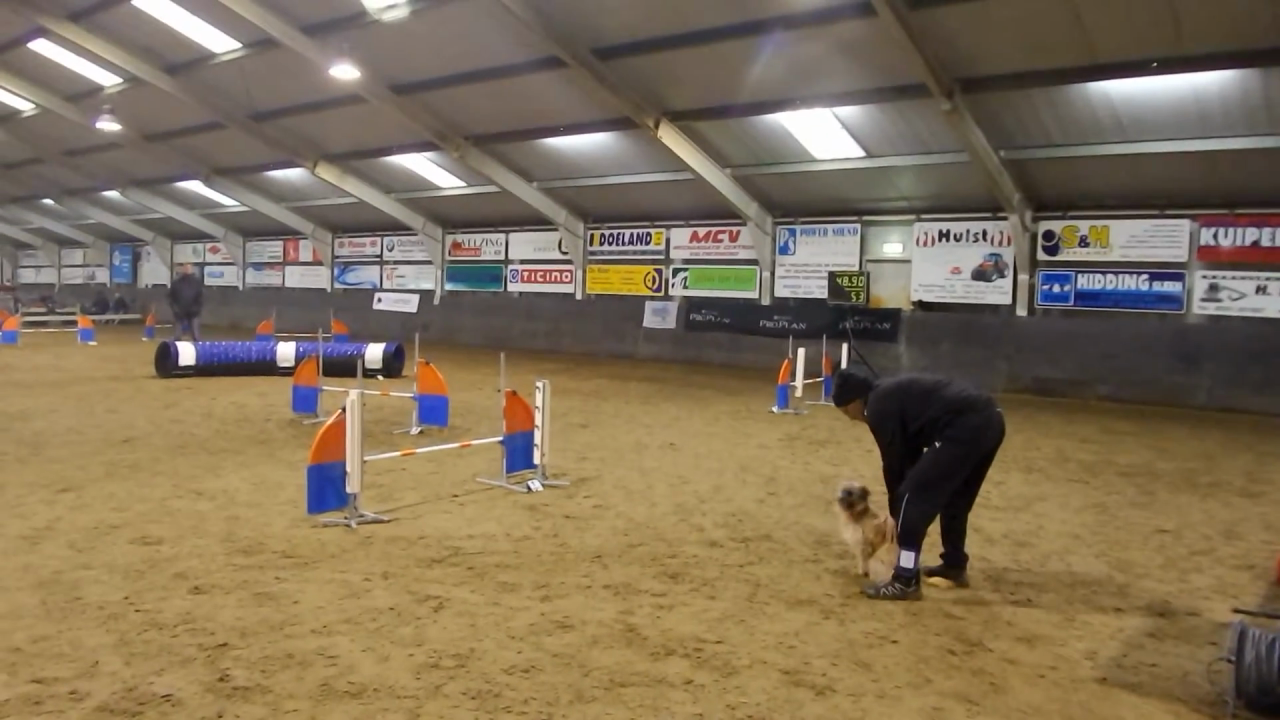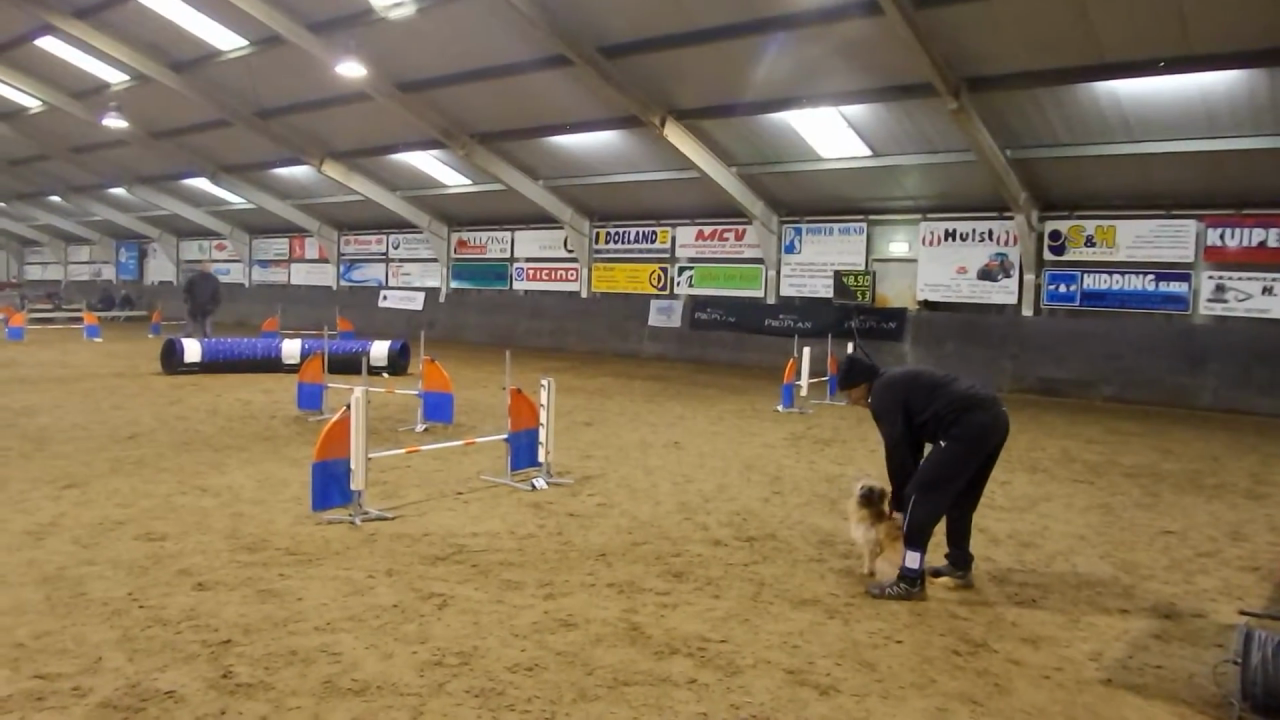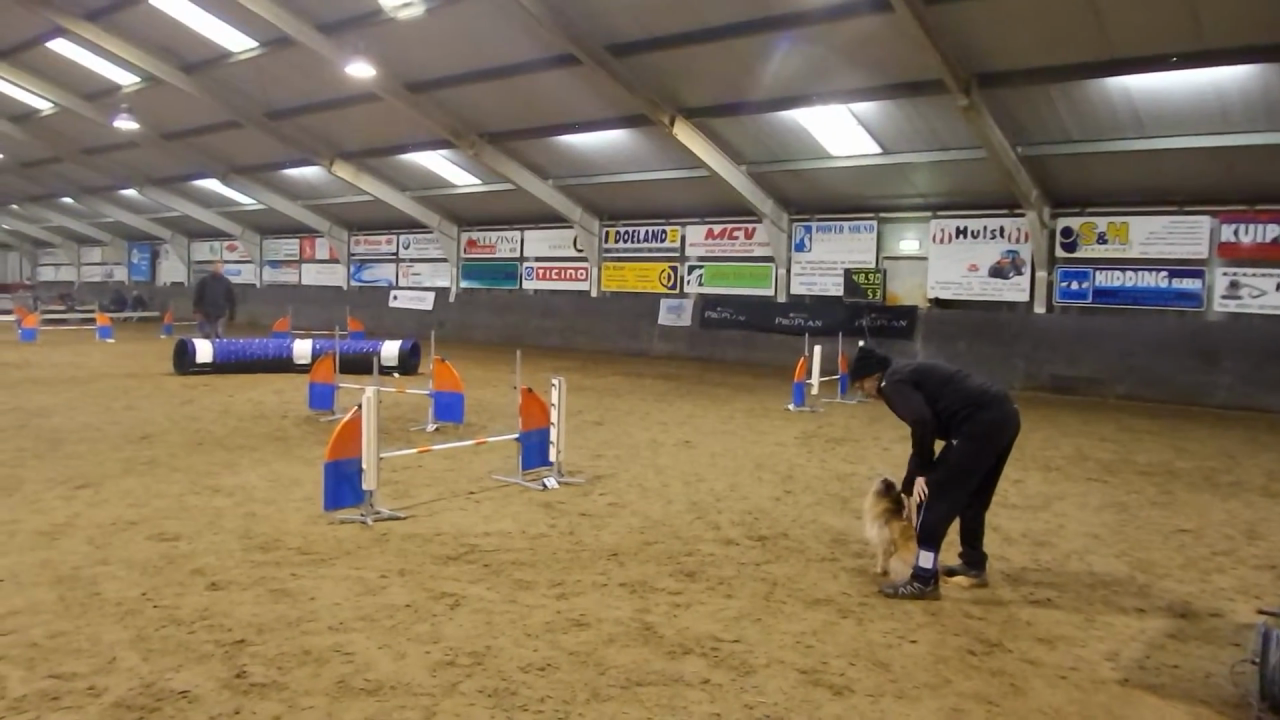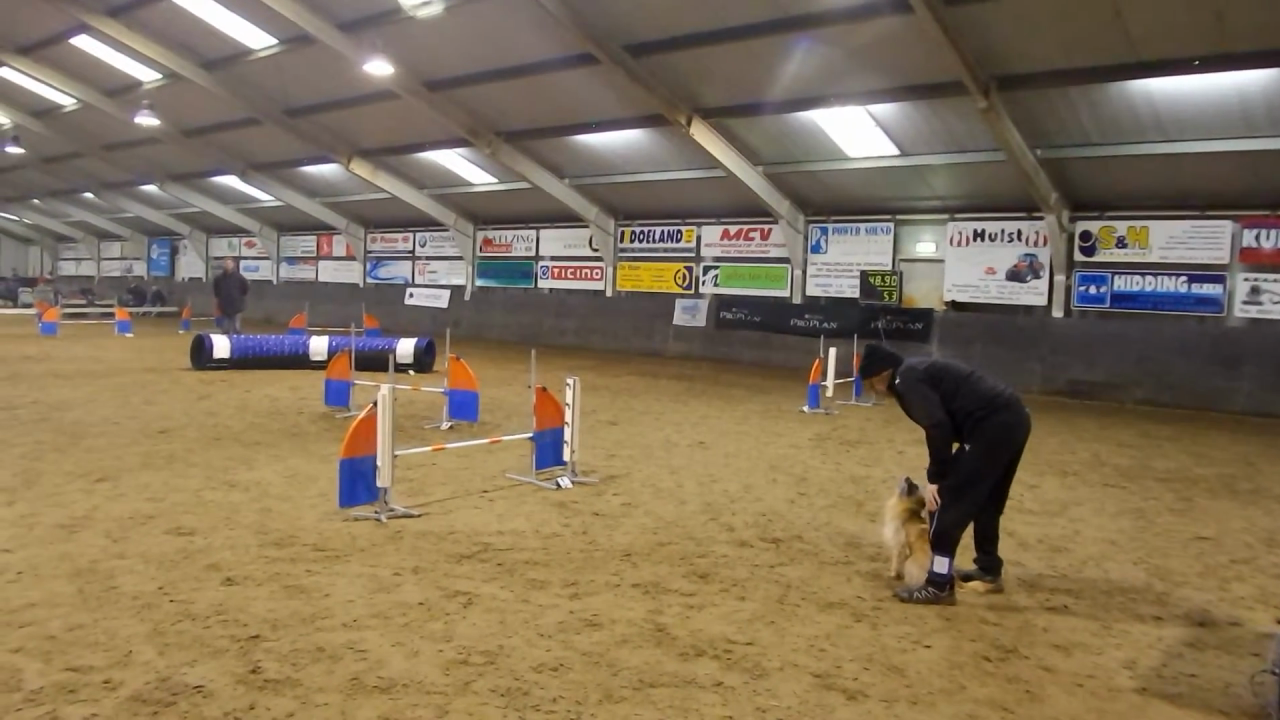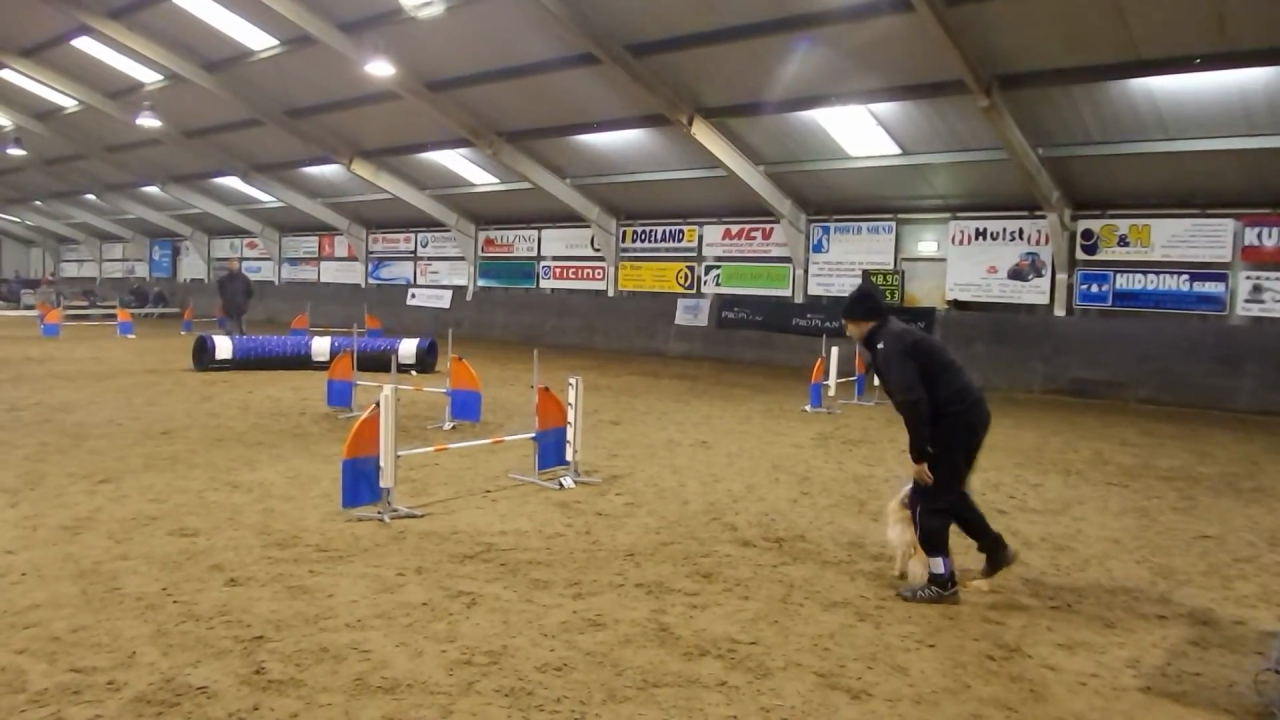
dt=0.4s
person 1, frame 1
left shoulder: (879, 406)
right shoulder: (893, 393)
left elbow: (894, 462)
right elbow: (912, 453)
left wrist: (896, 511)
right wrist: (902, 509)
left hip: (965, 428)
right hip: (990, 419)
left knee: (914, 497)
right knee: (955, 498)
left ankle: (906, 581)
right ankle: (955, 567)
person 1, frame 2
left shoulder: (882, 394)
right shoulder: (898, 383)
left elbow: (897, 450)
right elbow: (911, 445)
left wrist: (898, 503)
right wrist: (903, 498)
left hip: (970, 426)
right hip: (994, 418)
left knee: (921, 497)
right knee: (959, 498)
left ankle: (910, 581)
right ankle: (960, 567)
person 1, frame 3
left shoulder: (893, 382)
right shoulder: (908, 375)
left elbow: (922, 422)
right elbow: (925, 426)
left wrist: (921, 471)
right wrist: (907, 487)
left hip: (981, 423)
right hip: (1005, 415)
left knee: (934, 495)
right knee: (972, 496)
left ankle: (924, 580)
right ankle: (974, 565)
person 1, frame 4
left shoulder: (907, 380)
right shoulder: (918, 372)
left elbow: (937, 426)
right elbow: (942, 425)
left wrist: (935, 478)
right wrist: (939, 475)
left hip: (993, 426)
right hip: (1013, 418)
left knee: (948, 502)
right knee: (986, 500)
left ankle: (939, 585)
right ankle: (989, 570)
person 1, frame 5
left shoulder: (889, 345)
right shoulder: (895, 337)
left elbow: (913, 402)
left wrist: (918, 455)
right wrist: (922, 451)
left hip: (955, 422)
right hip: (968, 414)
left knee: (928, 501)
right knee: (947, 493)
left ankle: (942, 583)
right ankle: (995, 550)
